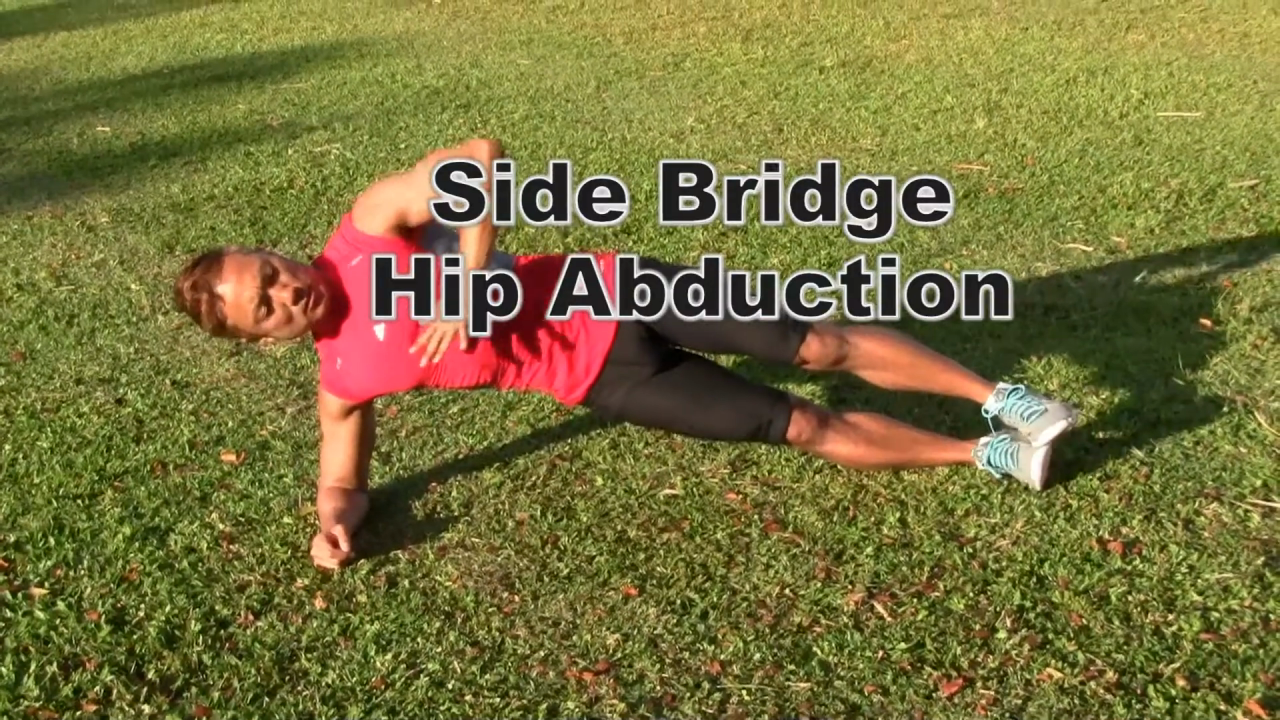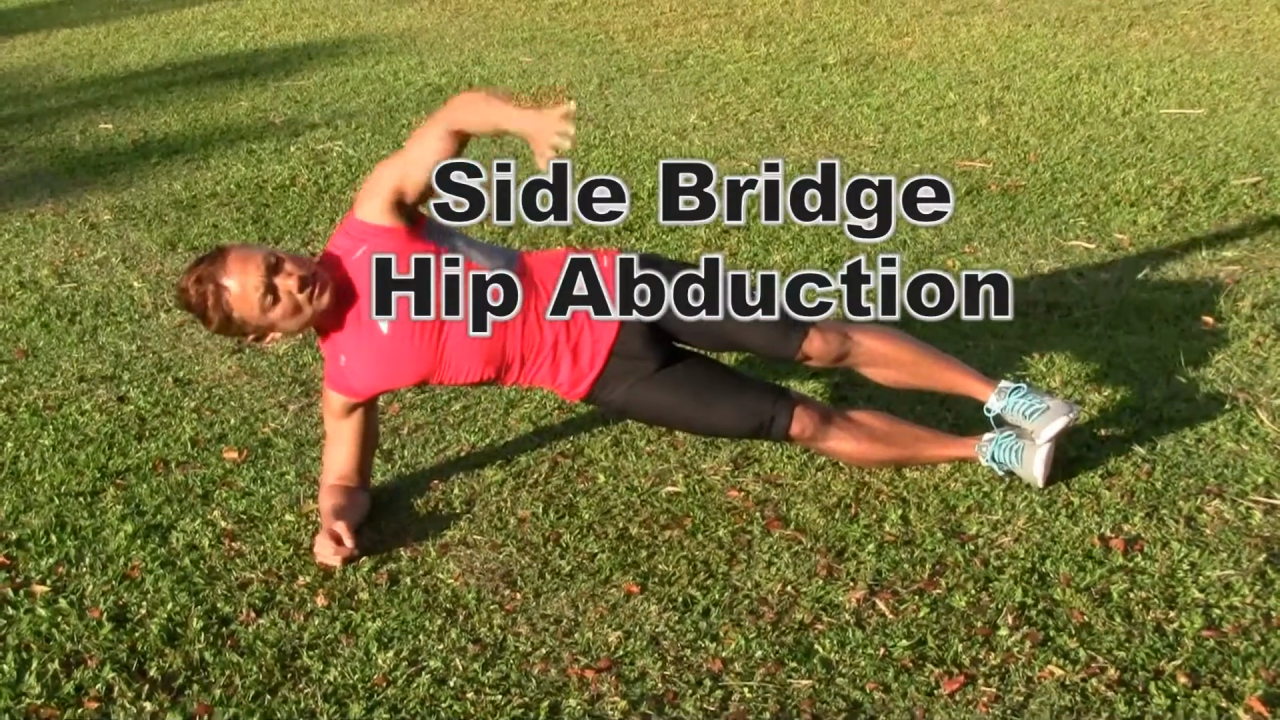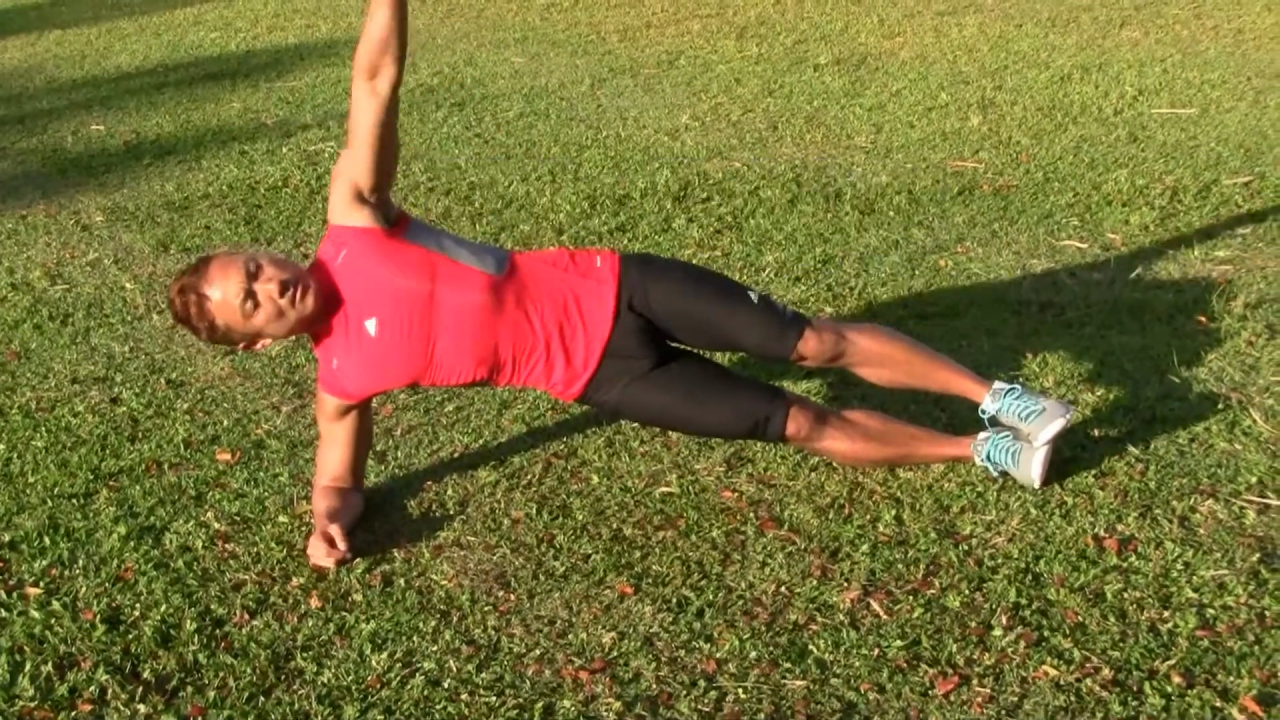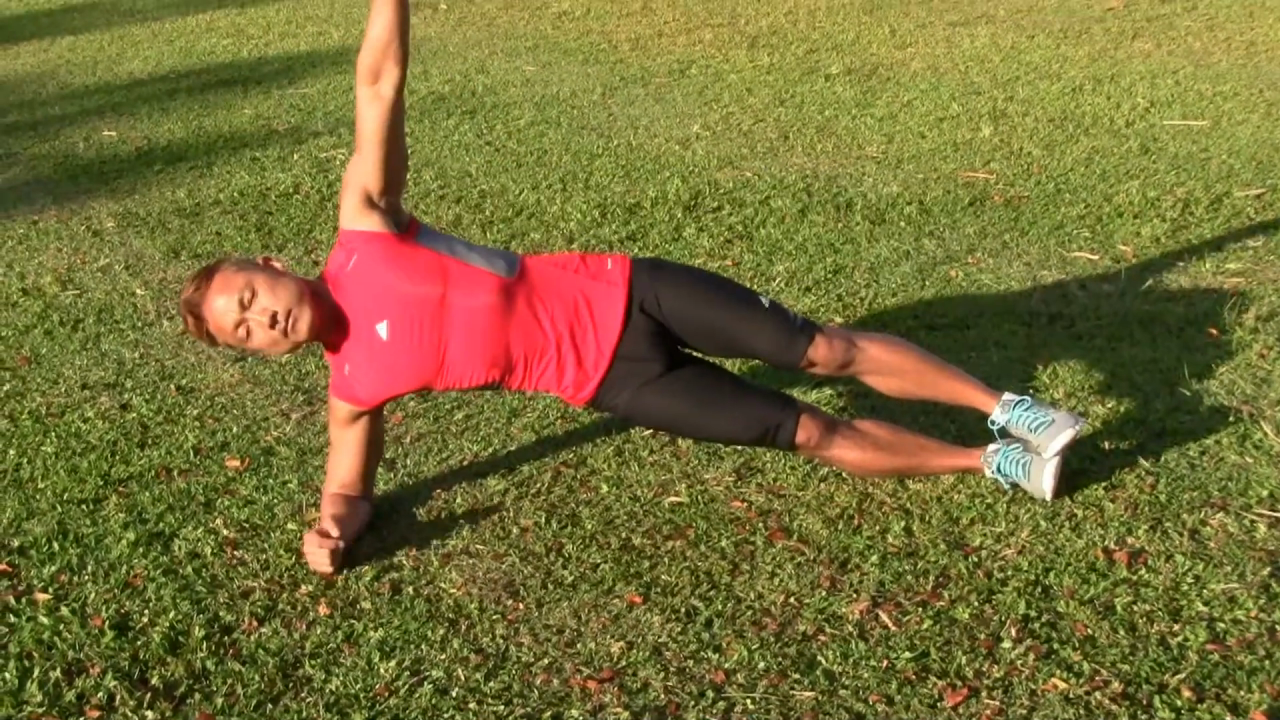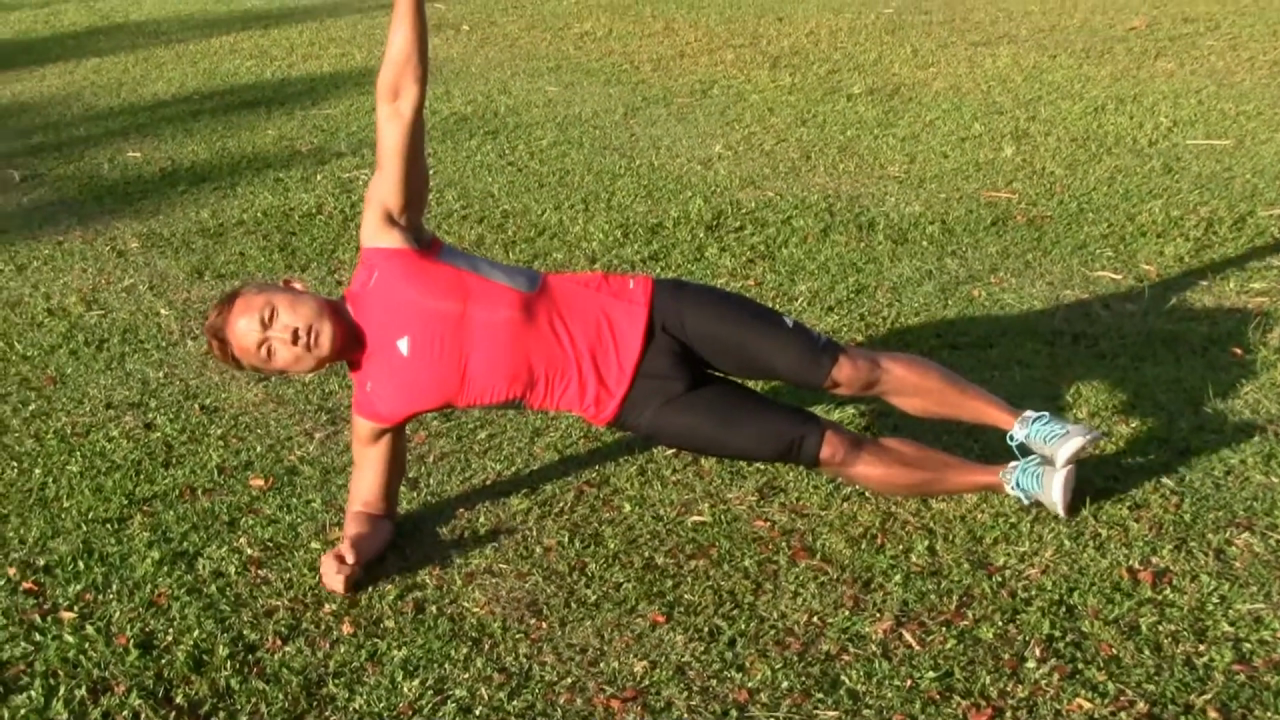
dt=0.4s
person 1, frame 1
left shoulder: (369, 223)
right shoulder: (343, 380)
left elbow: (482, 156)
right elbow: (343, 477)
left wrist: (469, 284)
right wrist: (334, 522)
left hip: (615, 295)
right hip: (603, 381)
left knee: (822, 344)
right knee: (806, 429)
left ankle: (998, 399)
right ankle: (984, 457)
person 1, frame 2
left shoulder: (371, 219)
right shoulder: (346, 381)
left elbow: (457, 114)
right elbow: (343, 474)
left wrist: (523, 116)
right wrist: (333, 525)
left hip: (617, 289)
right hip: (595, 380)
left knee: (821, 339)
right knee: (808, 423)
left ankle: (1001, 393)
right ankle: (981, 452)
person 1, frame 3
left shoulder: (350, 215)
right shoulder: (339, 380)
left elbow: (377, 77)
right elbow: (338, 477)
right wrist: (329, 522)
left hip: (610, 290)
right hip: (600, 376)
left knee: (819, 341)
right knee: (799, 425)
left ankle: (994, 397)
right ankle: (982, 451)
person 1, frame 4
left shoulder: (361, 225)
right shoulder: (353, 387)
left elbow: (381, 80)
right elbow: (350, 487)
right wrist: (330, 531)
left hip: (623, 295)
right hip: (611, 381)
left knee: (828, 349)
right knee: (811, 434)
left ankle: (1006, 409)
right ankle: (990, 463)
person 1, frame 5
left shoulder: (381, 245)
right shoulder: (375, 406)
left elbow: (400, 100)
right elbow: (372, 508)
right wrist: (352, 550)
left hip: (644, 316)
right hip: (633, 400)
left knee: (855, 370)
right knee: (833, 450)
left ankle: (1025, 426)
right ankle: (1008, 479)
